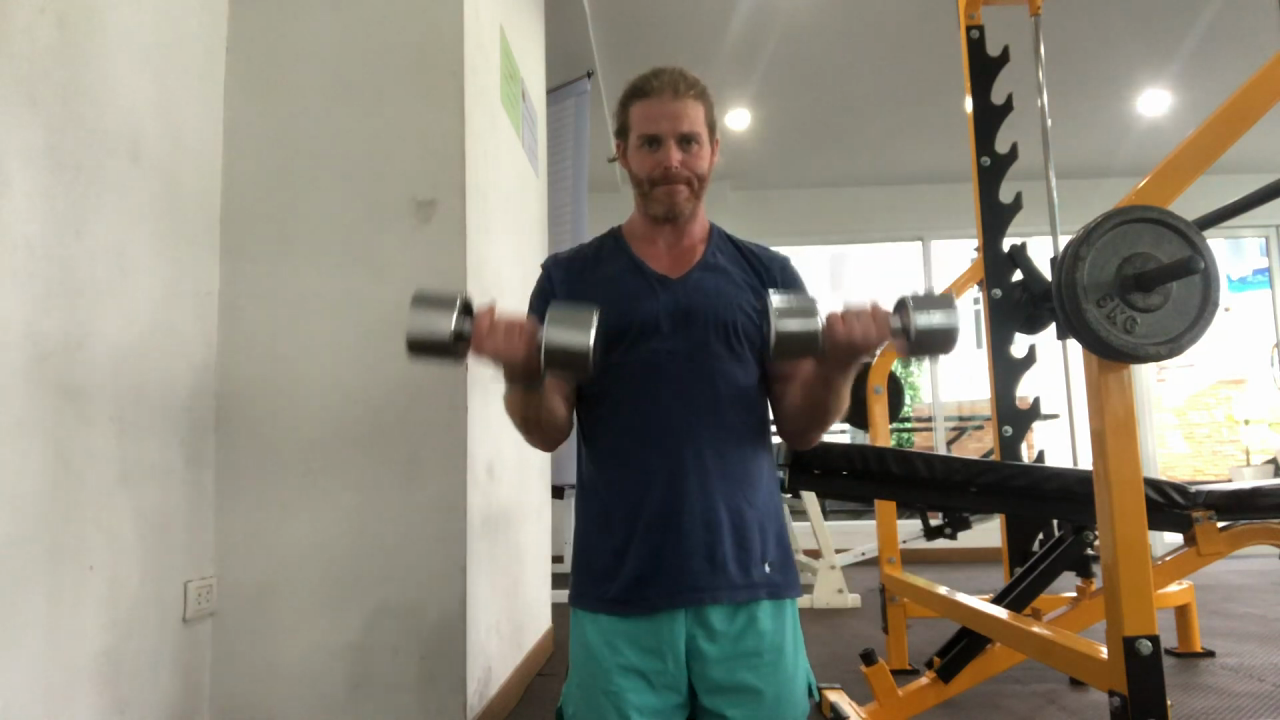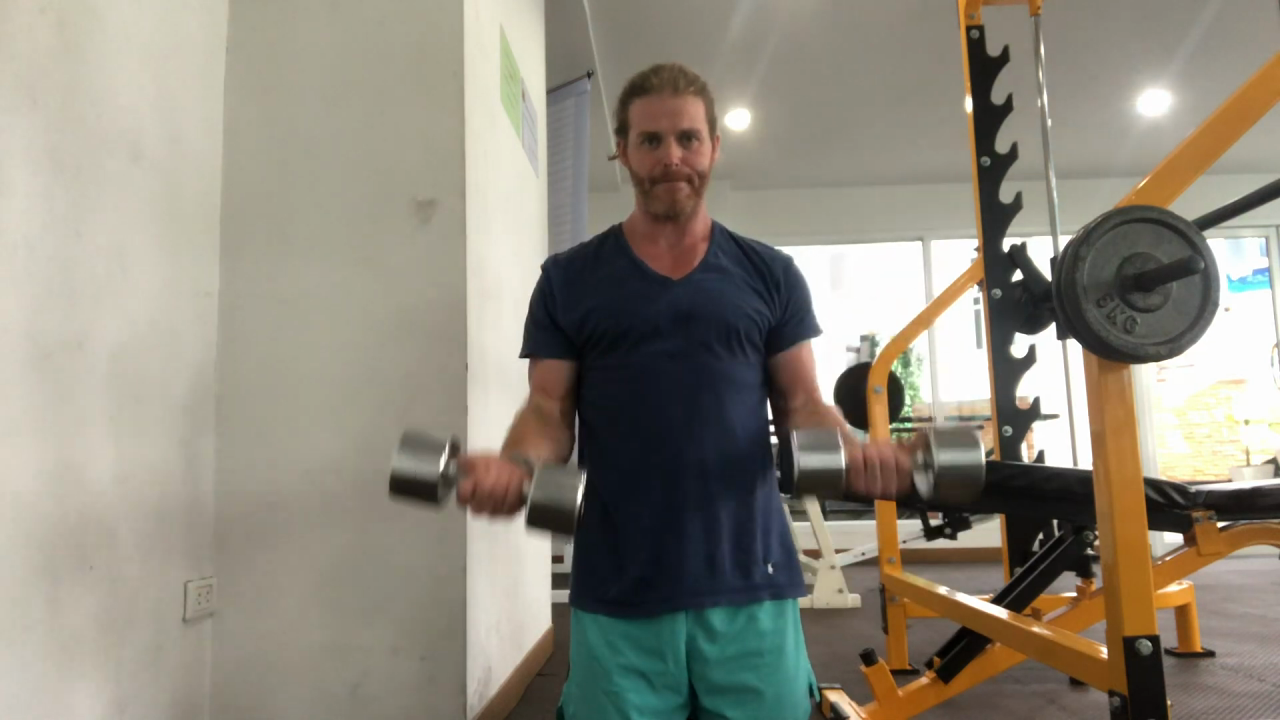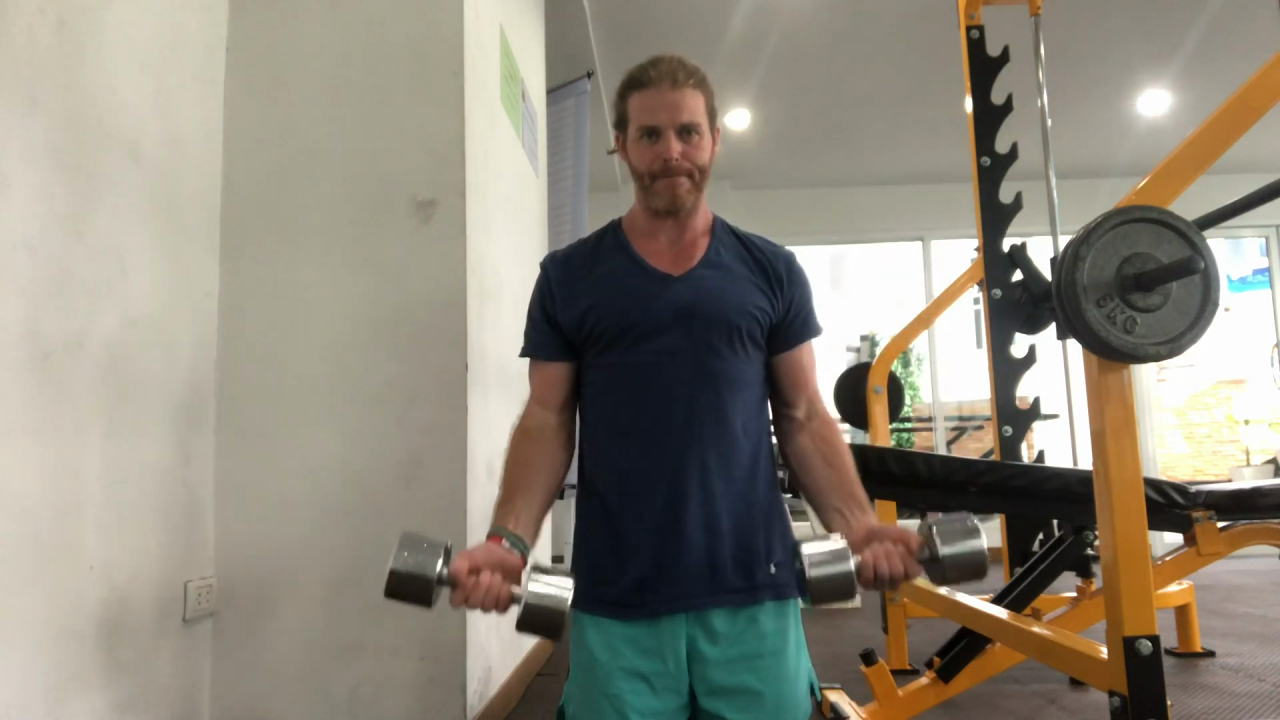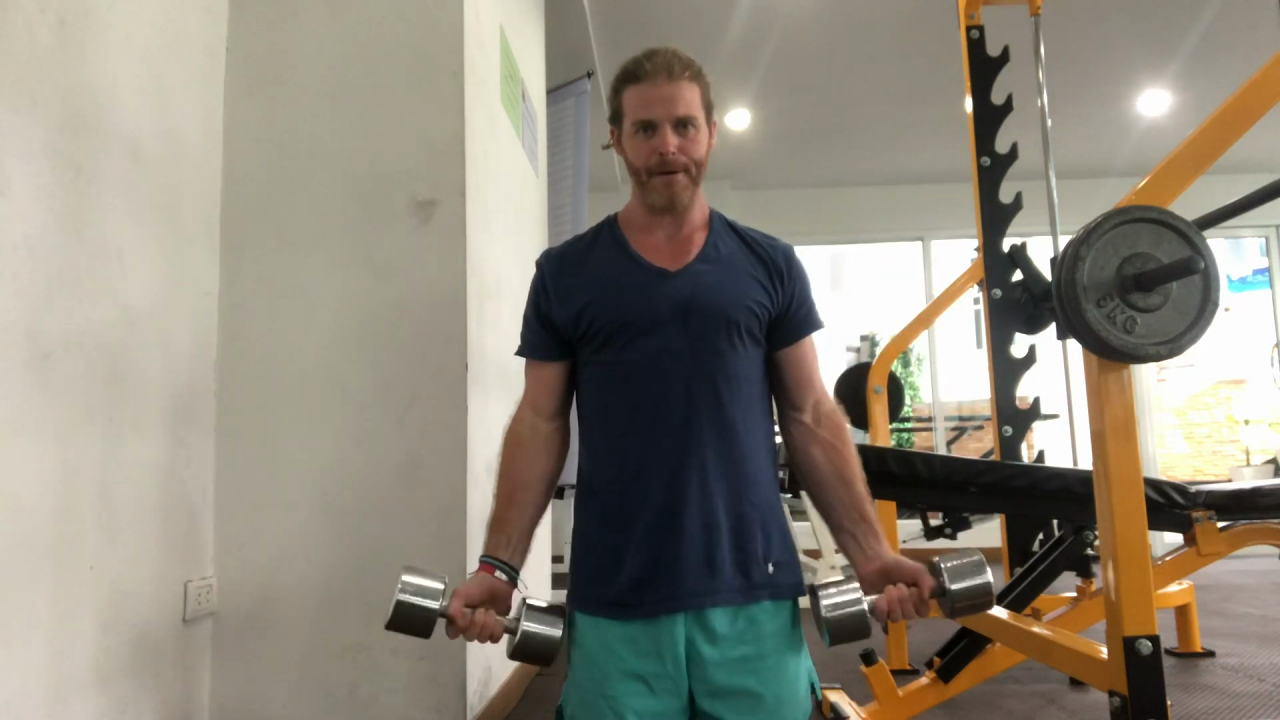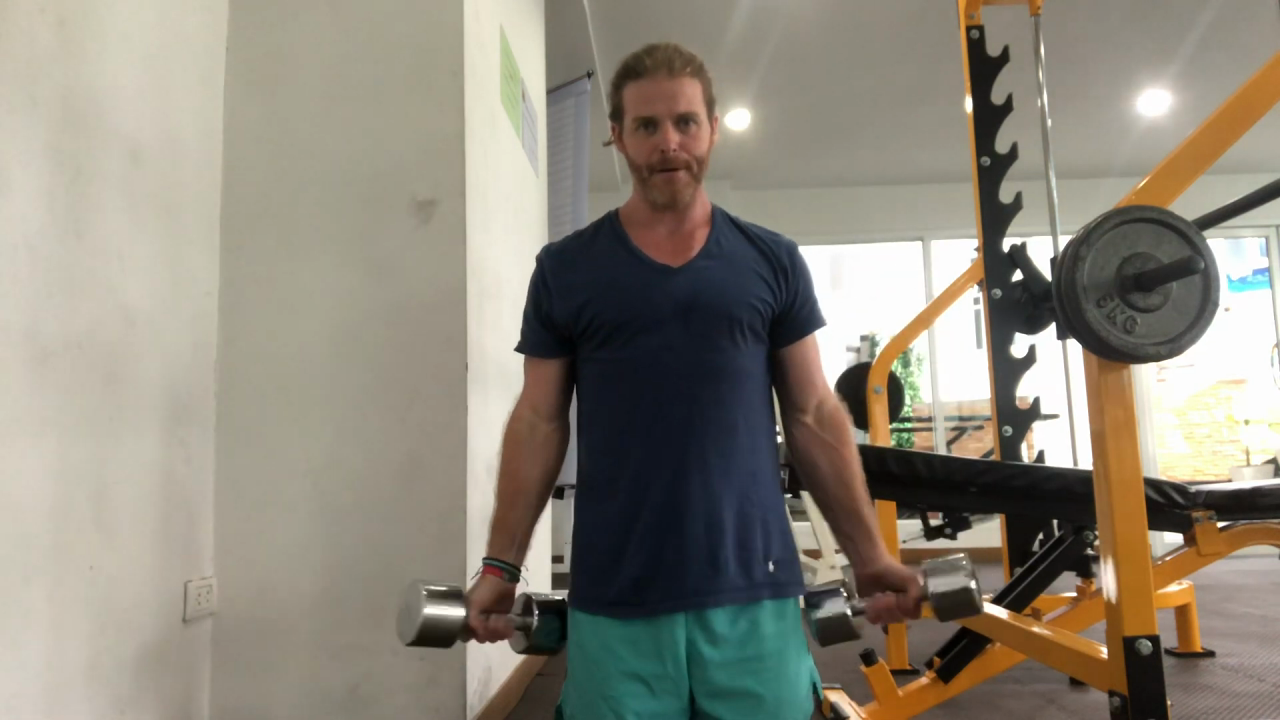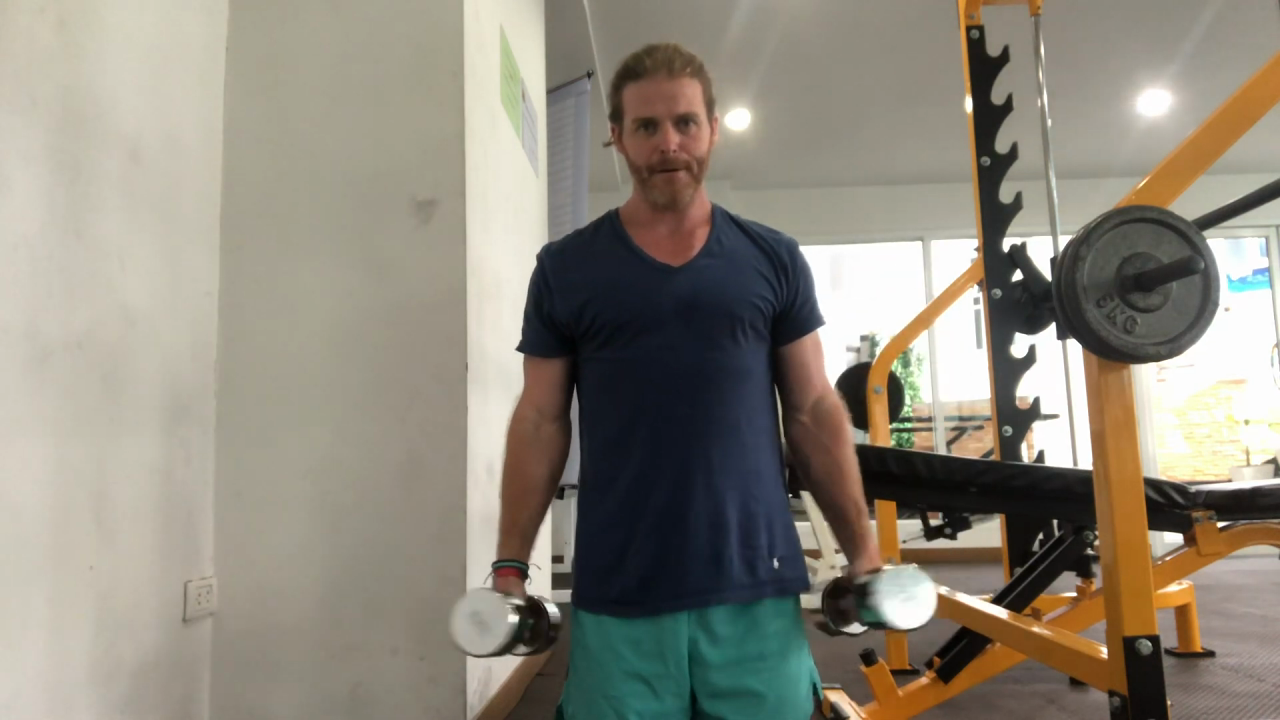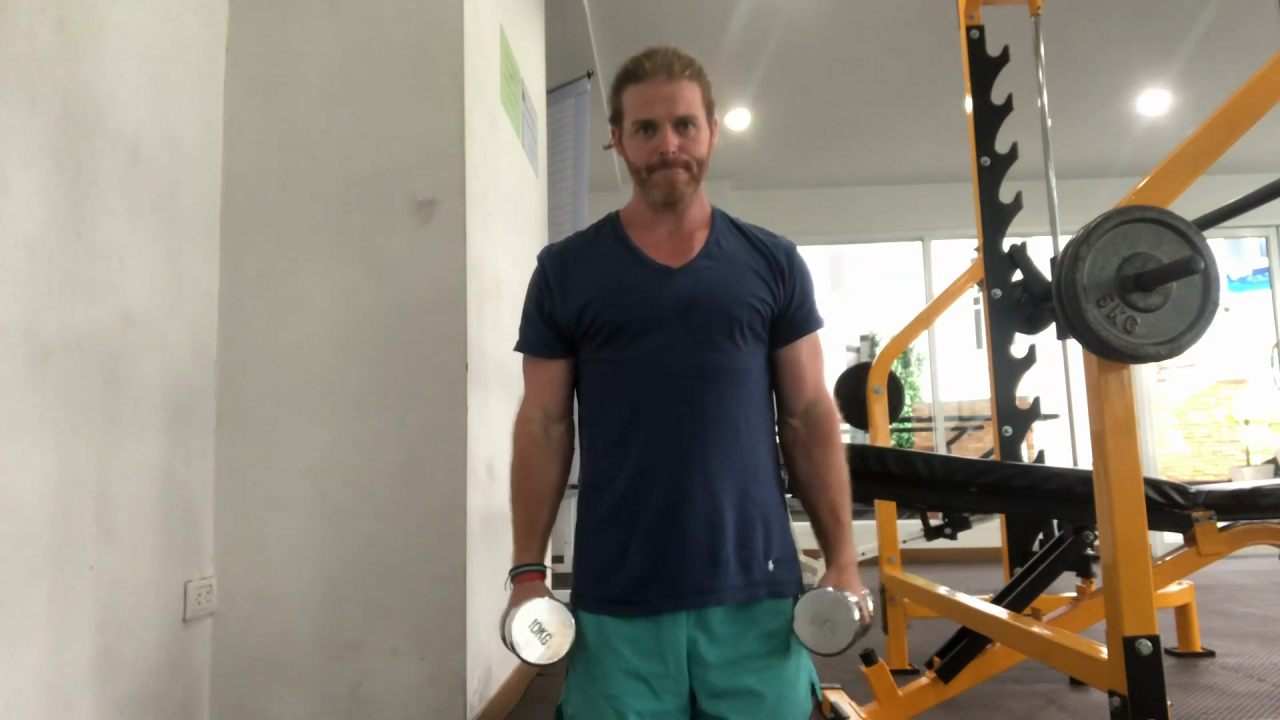
dt=0.3s
person 1, frame 1
left shoulder: (767, 274)
right shoulder: (572, 275)
left elbow: (800, 427)
right elbow: (549, 430)
left wrist: (838, 363)
right wrist: (521, 375)
left hip: (746, 582)
right hip: (618, 589)
person 1, frame 2
left shoulder: (769, 273)
right shoulder: (569, 277)
left elbow: (801, 407)
right elbow: (550, 411)
left wrist: (852, 460)
right wrist: (516, 468)
left hip: (749, 584)
right hip: (616, 592)
person 1, frame 3
left shoulder: (771, 270)
right shoulder: (568, 276)
left elbow: (803, 416)
right elbow: (548, 418)
left wrist: (855, 523)
right wrist: (511, 537)
left hip: (752, 588)
right hip: (616, 596)
person 1, frame 4
left shoulder: (769, 264)
right shoulder: (565, 273)
left elbow: (810, 417)
right elbow: (540, 423)
left wrist: (868, 549)
right wrist: (499, 564)
left hip: (750, 587)
right hip: (615, 596)
person 1, frame 5
left shoulder: (772, 261)
right shoulder: (565, 268)
left elbow: (812, 415)
right elbow: (539, 421)
left wrist: (868, 553)
right wrist: (501, 565)
left hip: (751, 587)
right hip: (616, 596)
person 1, frame 6
left shoulder: (773, 259)
right shoulder: (565, 268)
left elbow: (814, 411)
right elbow: (540, 421)
left wrist: (861, 546)
right wrist: (511, 565)
left hip: (755, 584)
right hip: (617, 594)
person 1, frame 7
left shoulder: (772, 262)
right shoulder: (565, 270)
left elbow: (808, 416)
right elbow: (544, 423)
left wrist: (841, 557)
right wrist: (528, 568)
left hip: (753, 585)
right hip: (618, 594)
